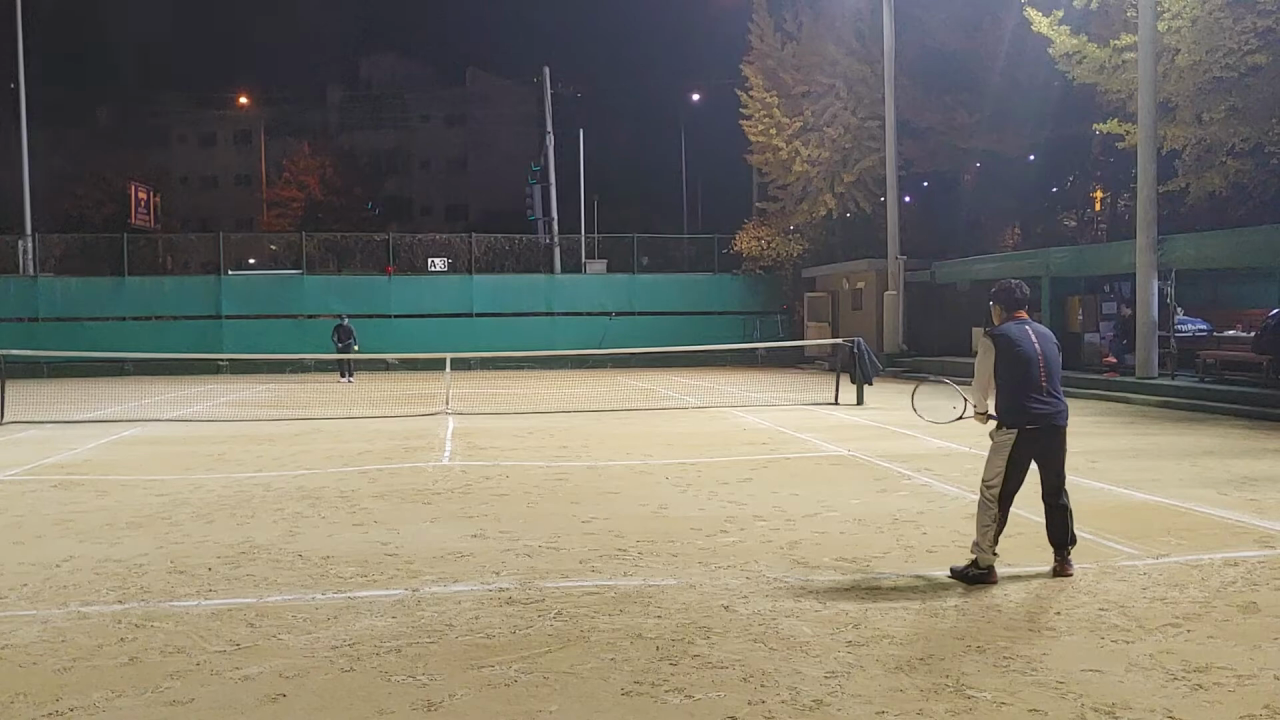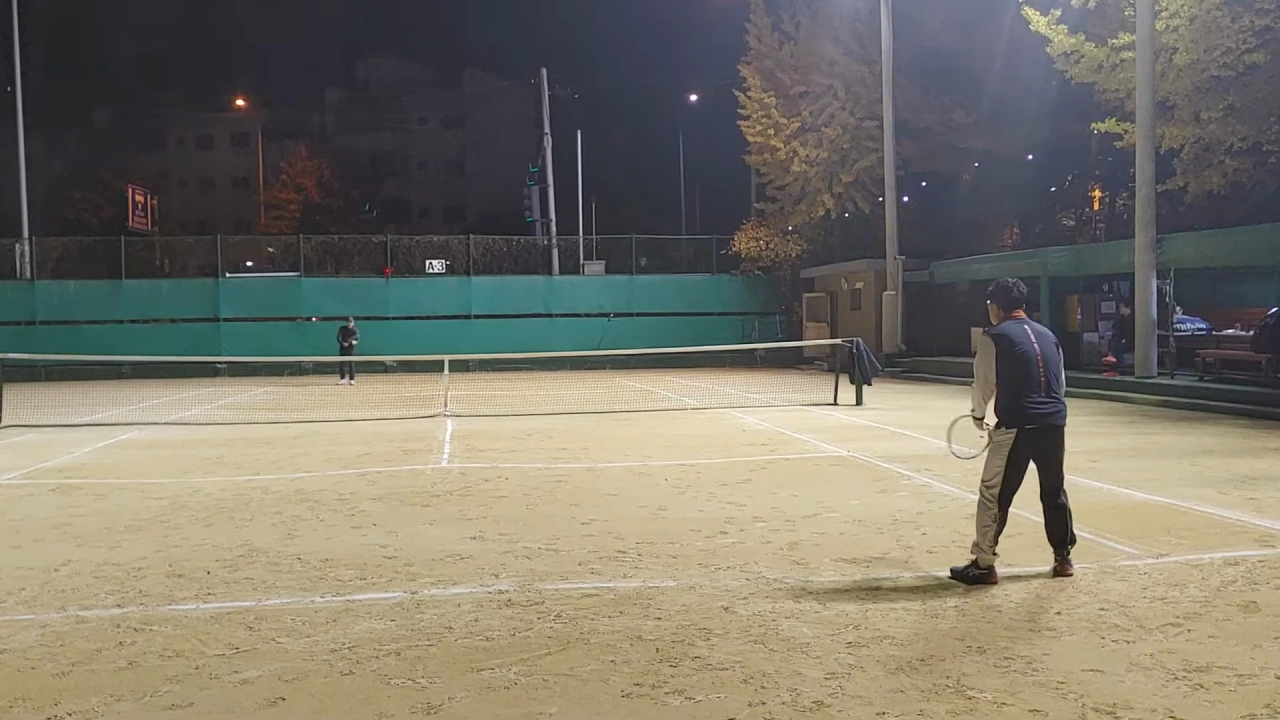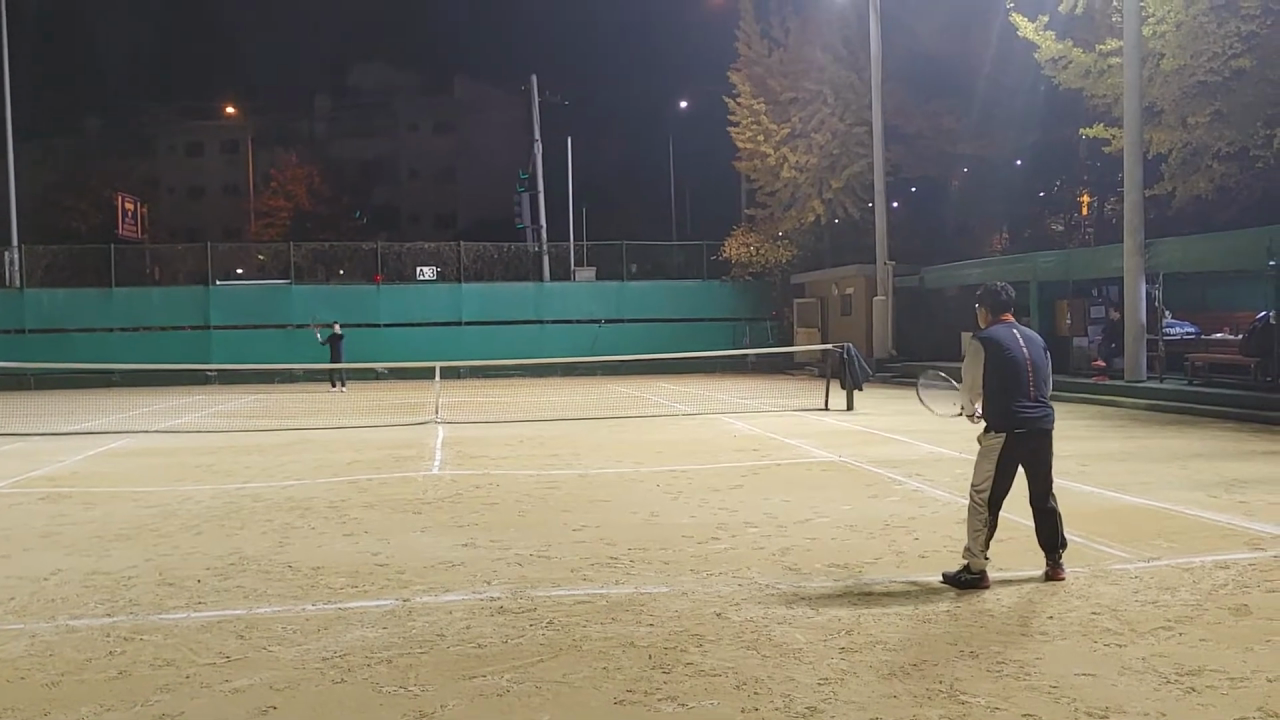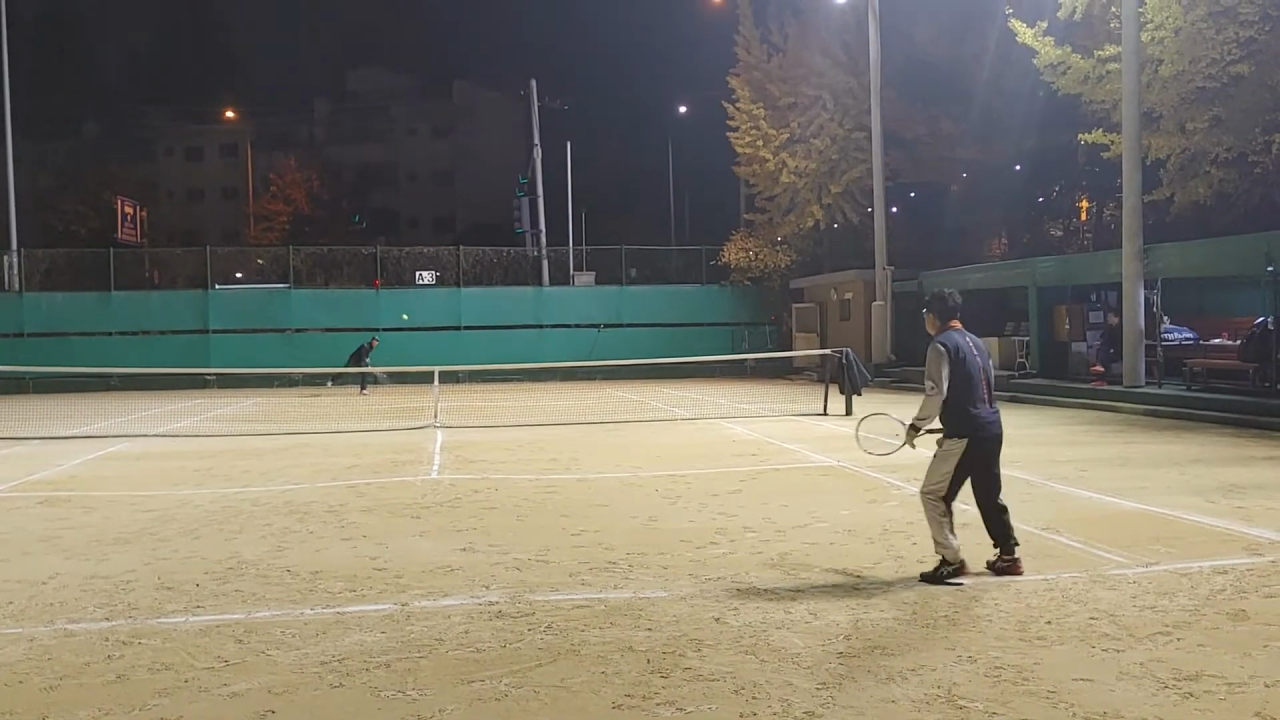
dt=1s
person 1, frame 1
left shoulder: (995, 338)
right shoulder: (1048, 336)
left elbow: (982, 383)
left wrist: (981, 410)
left hip: (1018, 427)
right hip: (1055, 423)
left knee: (995, 495)
right knee: (1055, 492)
left ankle: (984, 564)
right ankle: (1063, 558)
person 1, frame 2
left shoulder: (995, 337)
right shoulder: (1048, 335)
left elbow: (984, 383)
right elbow: (1060, 384)
left wrist: (978, 414)
left hip: (1016, 427)
right hip: (1054, 423)
left knee: (994, 495)
right knee: (1054, 492)
left ankle: (984, 564)
right ankle: (1063, 558)
person 1, frame 3
left shoulder: (984, 341)
right shoulder: (1035, 339)
left elbow: (971, 387)
right elbow: (1046, 385)
left wrist: (971, 411)
left hip: (1005, 430)
right hip: (1041, 426)
left knee: (984, 499)
right knee: (1043, 496)
left ankle: (975, 568)
right ankle: (1055, 561)
person 1, frame 4
left shoulder: (940, 345)
right shoulder: (975, 342)
left elbow: (936, 393)
left wrist: (916, 425)
left hip: (964, 434)
right hip: (991, 429)
left knee: (934, 493)
right knee: (989, 495)
left ankle: (952, 559)
right ankle: (1009, 556)
